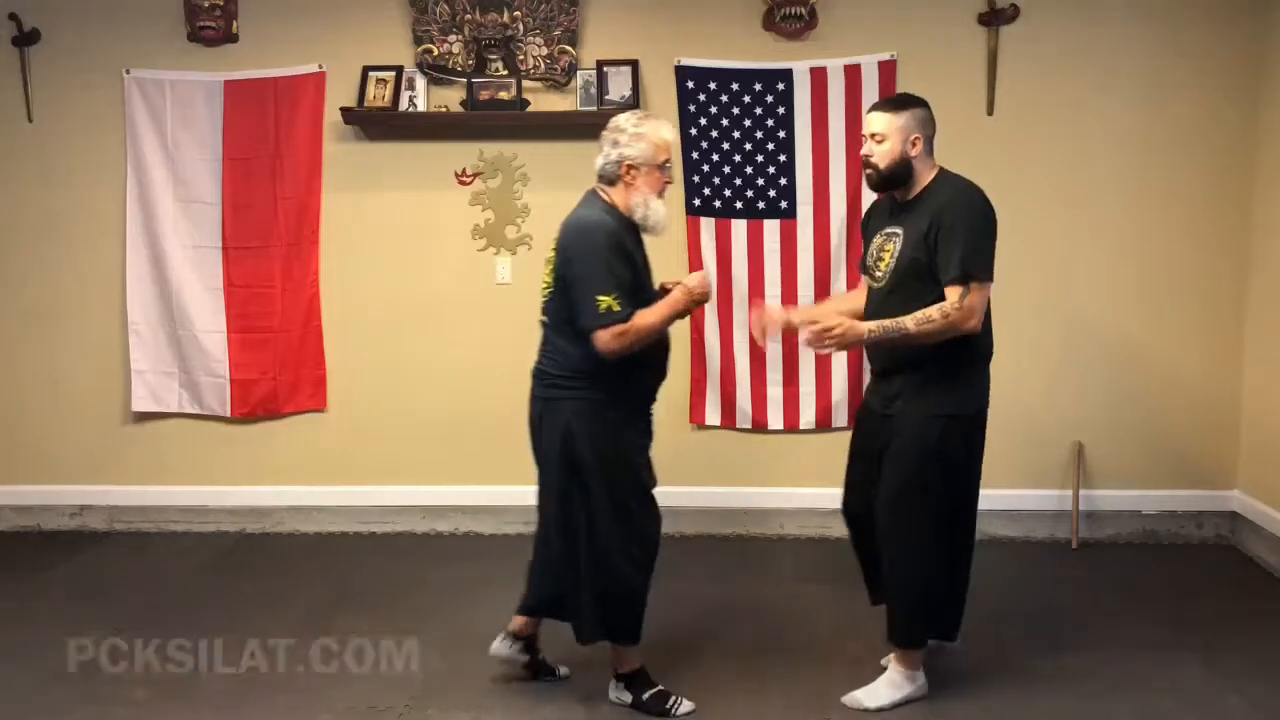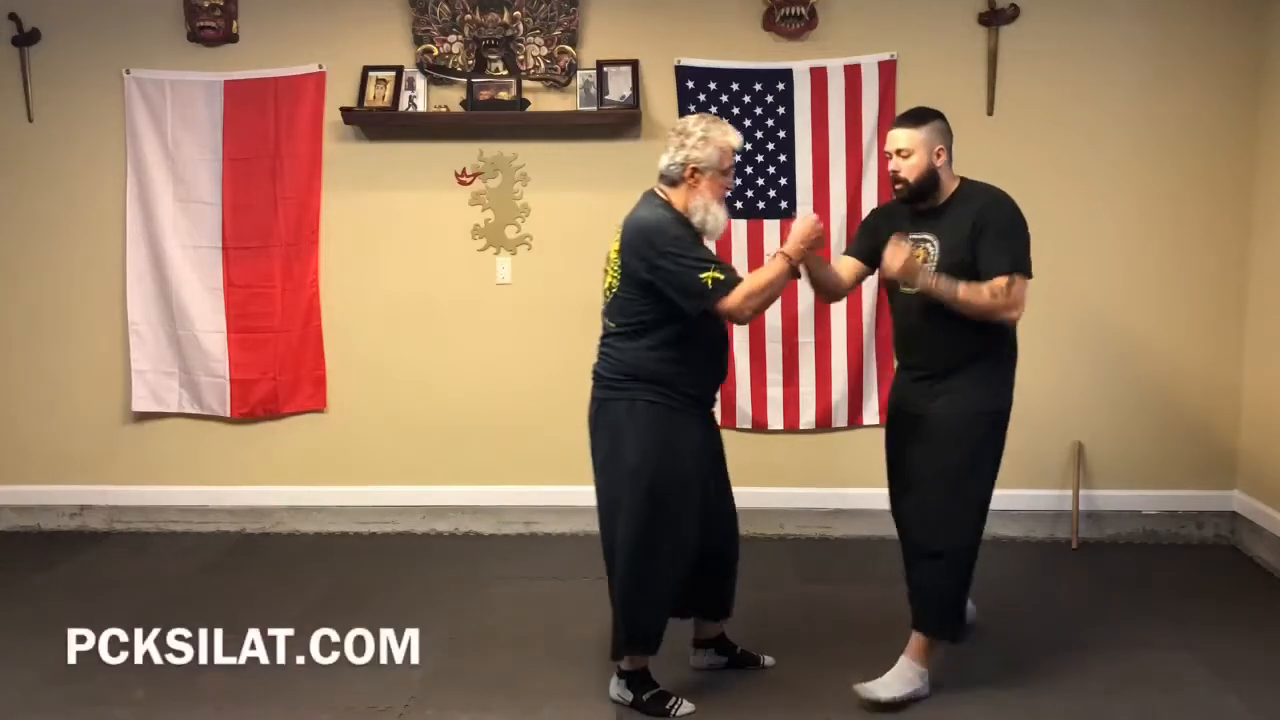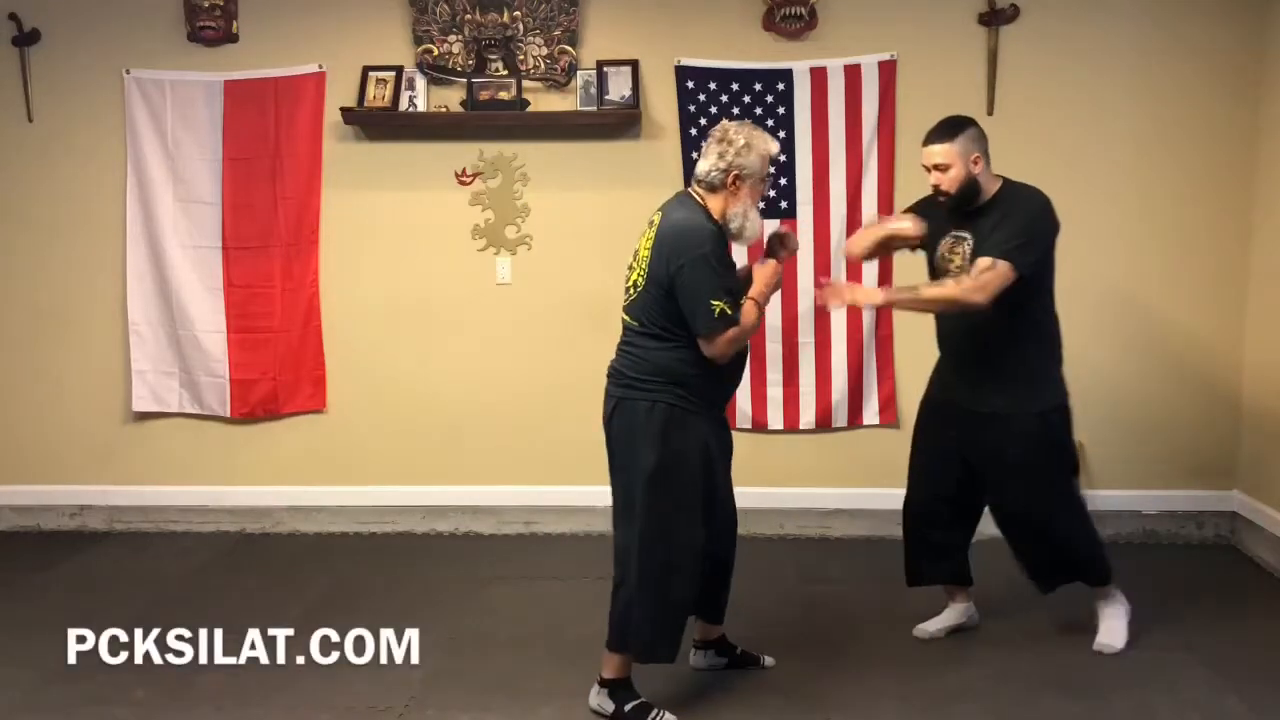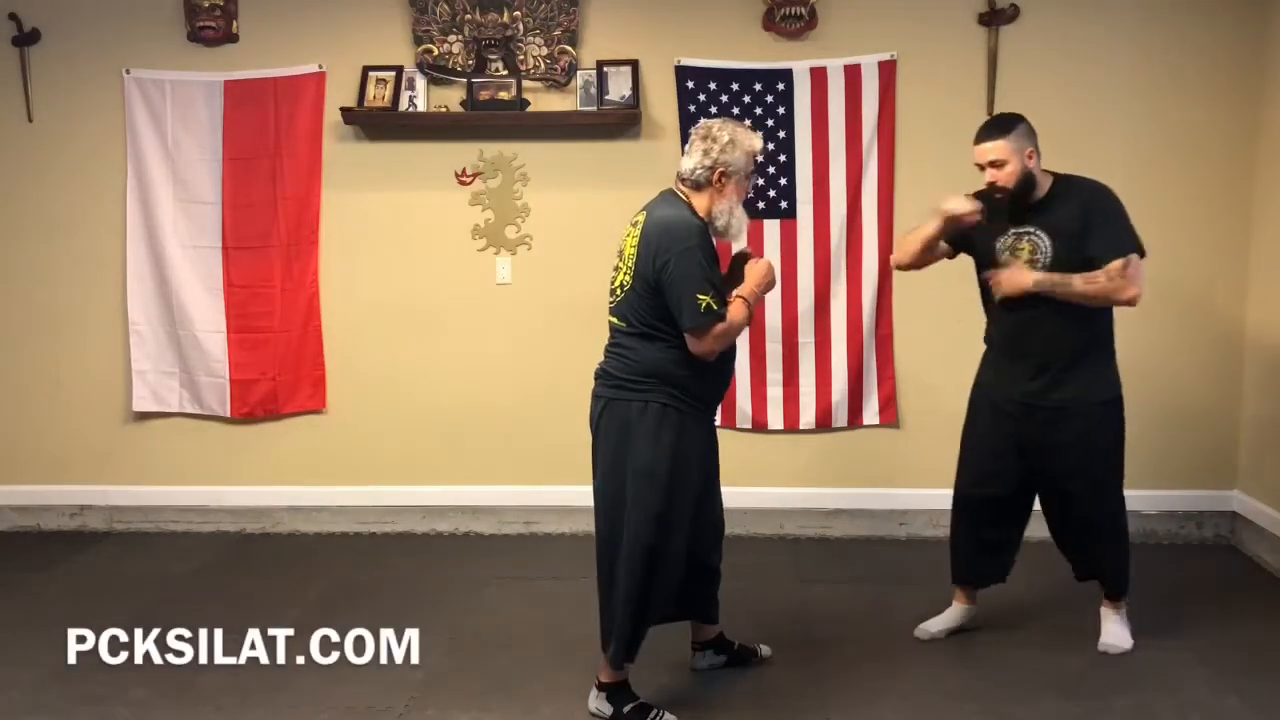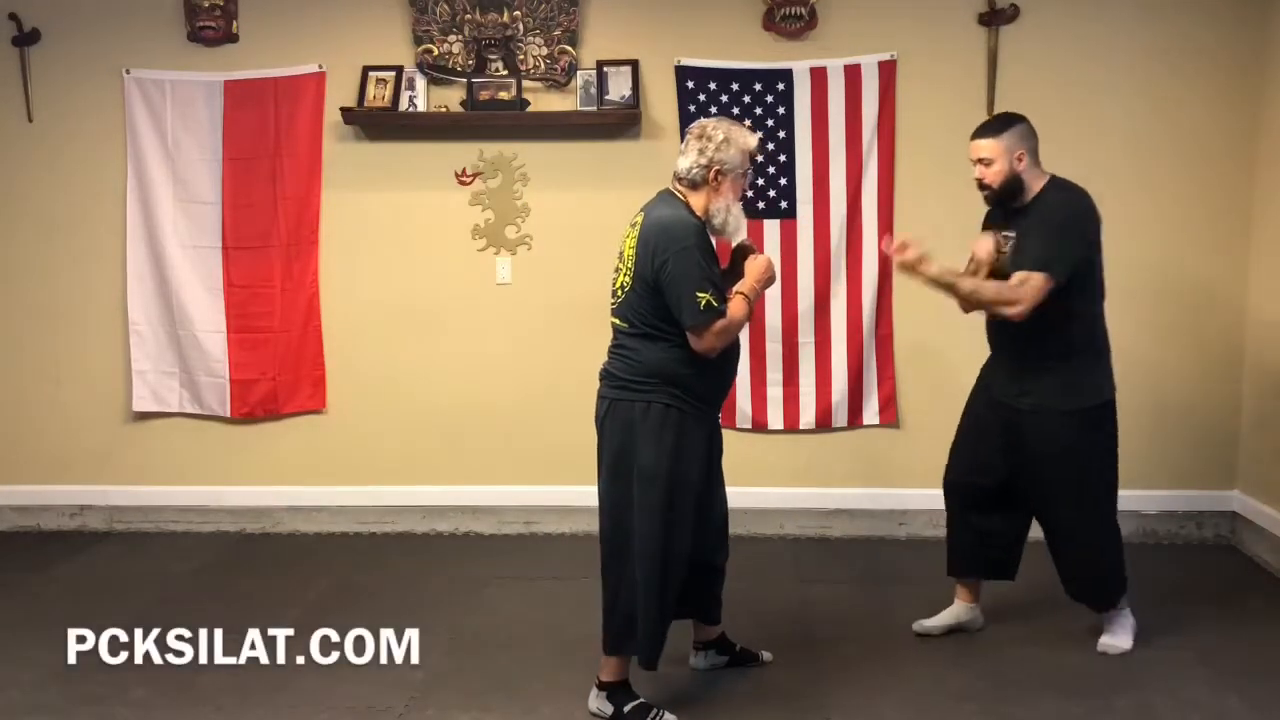
dt=0.4s
person 1, frame 1
left shoulder: (611, 222)
right shoulder: (596, 232)
right elbow: (613, 338)
left wrist: (666, 297)
right wrist: (680, 302)
left hip: (592, 407)
right hip: (587, 410)
left knee: (574, 527)
right knee: (624, 532)
left ankle: (520, 636)
person 1, frame 2
left shoulder: (669, 221)
right shoulder: (656, 229)
left elbow: (708, 299)
right elbow: (737, 307)
left wrist: (760, 271)
right wrist: (793, 252)
left hip: (677, 406)
right hip: (642, 411)
left knee: (711, 525)
right knee: (649, 538)
left ankle: (710, 643)
person 1, frame 3
left shoulder: (690, 216)
right shoulder: (694, 236)
left elbow: (712, 298)
right elbow: (721, 342)
left wrist: (761, 264)
right wrist: (763, 289)
left hip: (683, 406)
right hip: (656, 409)
left knee: (712, 526)
right knee: (659, 540)
left ankle: (709, 642)
person 1, frame 4
left shoulder: (668, 213)
right shoulder: (682, 233)
right elbow: (707, 340)
left wrist: (730, 282)
right wrist: (750, 292)
left hip: (667, 408)
right hip: (646, 412)
left knee: (696, 528)
right knee: (641, 541)
left ankle: (708, 642)
person 1, frame 5
left shoulder: (669, 214)
right shoulder: (679, 231)
right elbow: (709, 336)
left wrist: (730, 276)
right wrist: (750, 287)
left hip: (674, 407)
right hip: (651, 411)
left knee: (702, 525)
right knee: (645, 540)
left ankle: (709, 642)
person 2, frame 1
left shoulder: (960, 205)
right shoulder: (881, 210)
left elbow: (966, 314)
left wrist: (868, 332)
right wrist: (799, 318)
left hip: (940, 401)
right hip: (888, 393)
left knee: (913, 526)
right knee: (865, 514)
left ankle: (907, 668)
right ankle: (927, 626)
person 2, frame 2
left shoulder: (991, 211)
right shoulder: (889, 216)
left elbow: (1006, 306)
right elbow: (836, 284)
left wrist: (925, 278)
right wrist: (811, 261)
left hip: (972, 395)
right hip: (912, 388)
left knee: (942, 520)
right knee: (914, 514)
left ankle: (916, 662)
right ankle: (953, 603)
person 2, frame 3
left shoulder: (1026, 209)
right shoulder: (935, 210)
left elbow: (977, 291)
right elbow: (857, 249)
left wrist: (884, 297)
right wrist: (886, 229)
left hip: (1023, 395)
right hip: (954, 386)
left knee: (1039, 506)
right knee: (930, 502)
left ankle: (1107, 597)
right ankle: (960, 601)
person 2, frame 4
left shoulder: (1090, 200)
right shoulder: (980, 208)
left elbow: (1127, 286)
right elbow: (902, 258)
left wrist: (1036, 280)
right wrist: (943, 219)
left hip: (1082, 390)
right hip: (1003, 386)
left knee: (1091, 504)
right knee: (979, 496)
left ankle: (1114, 606)
right ankle: (964, 602)
person 2, frame 5
left shoulder: (1068, 208)
right shoulder: (999, 212)
left elbow: (1017, 301)
right elbow: (973, 298)
left wrist: (929, 271)
right wrist: (980, 269)
left hip: (1069, 395)
right hip: (1004, 382)
left knee: (1076, 509)
right knee: (969, 486)
left ankle: (1115, 610)
right ankle: (966, 604)
